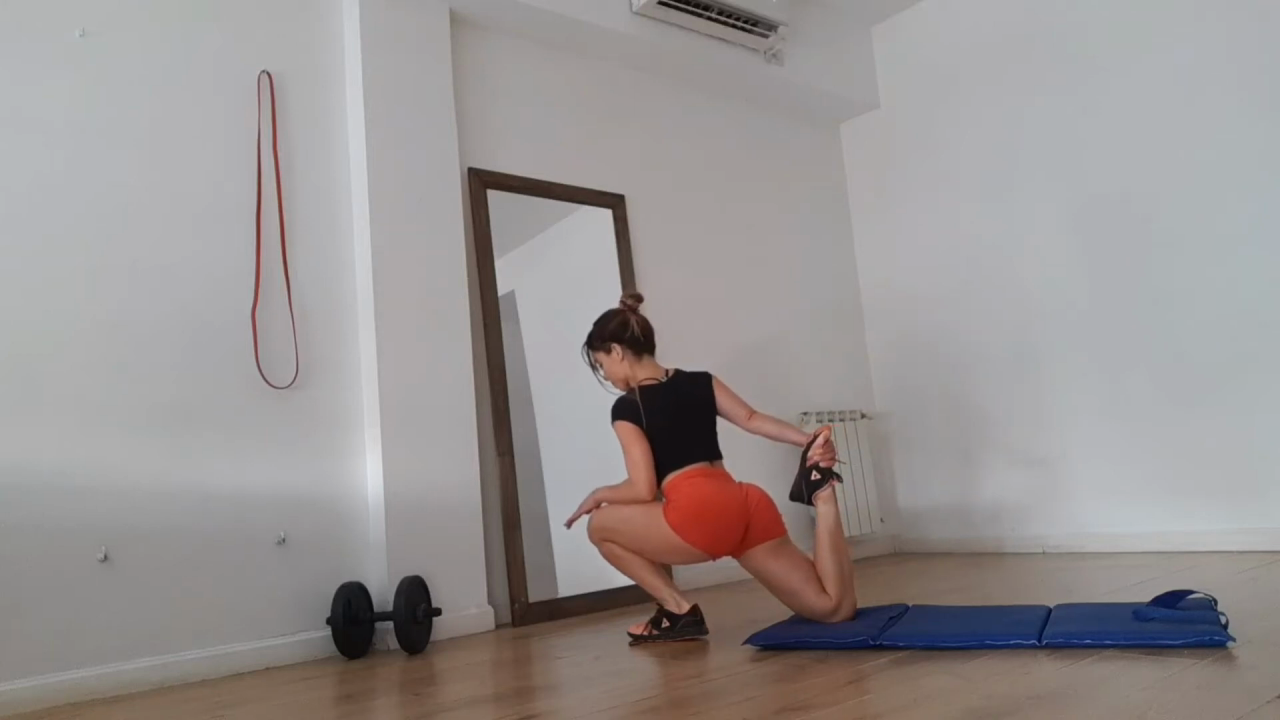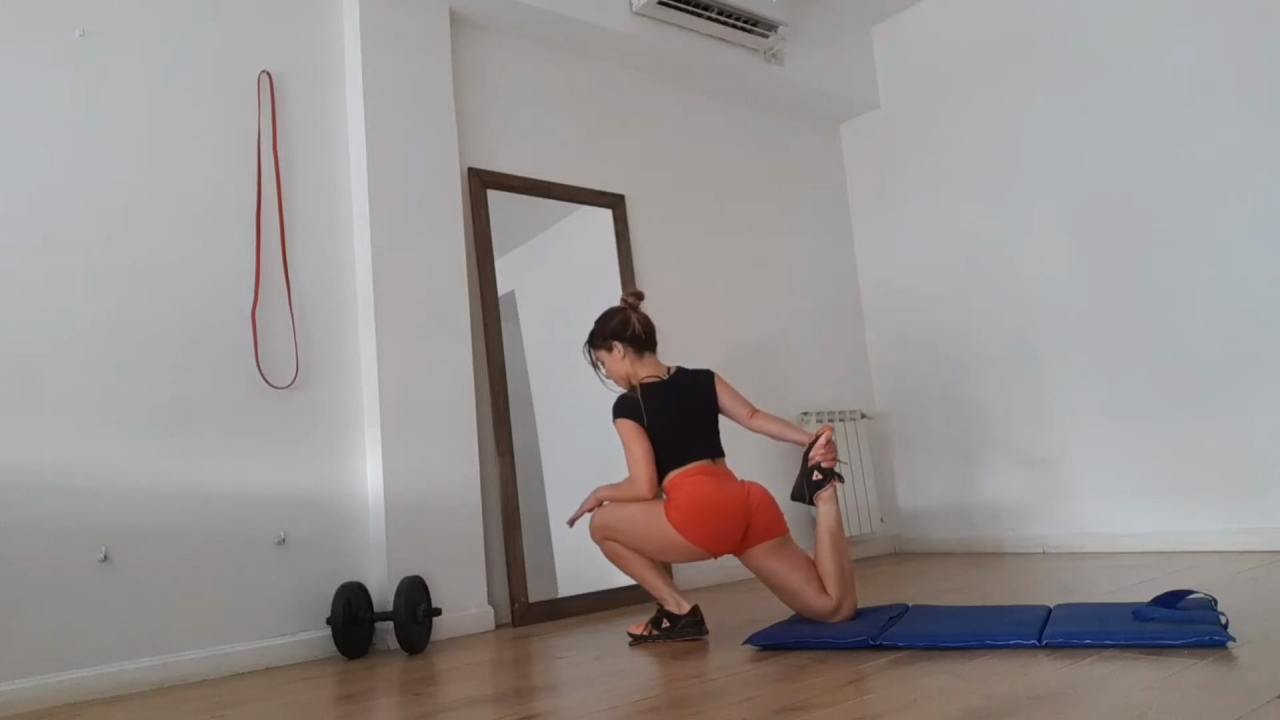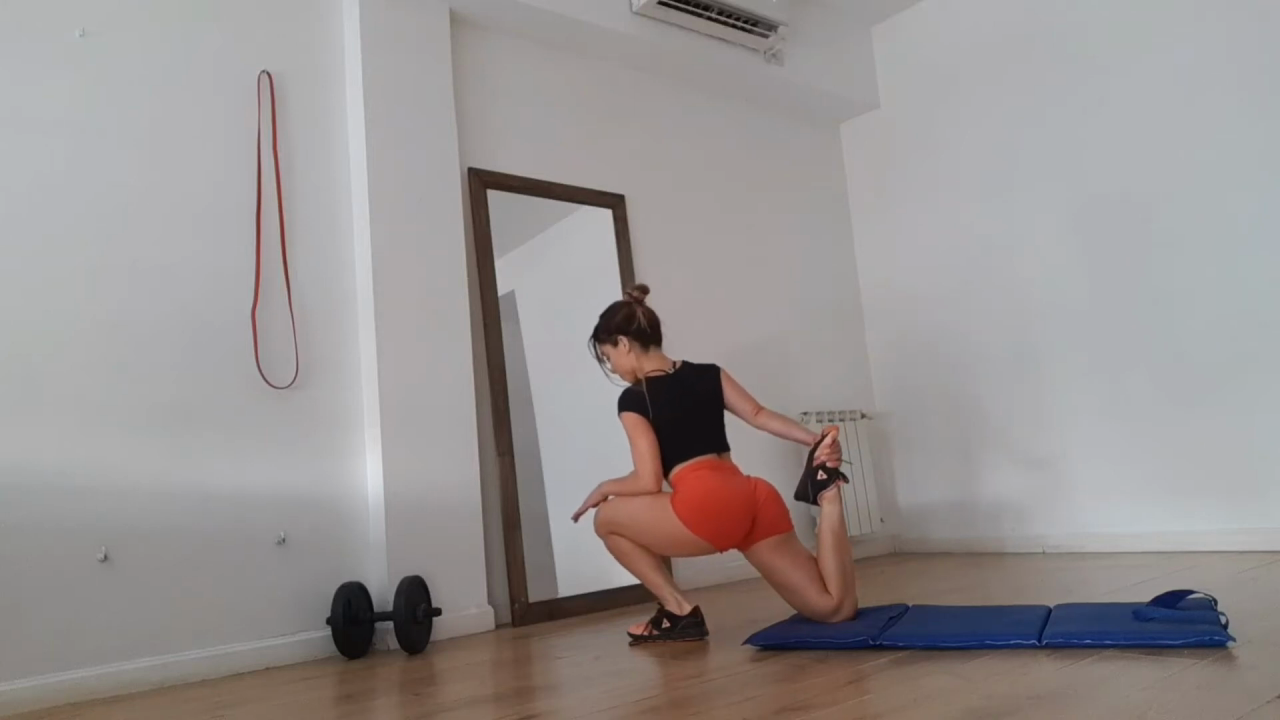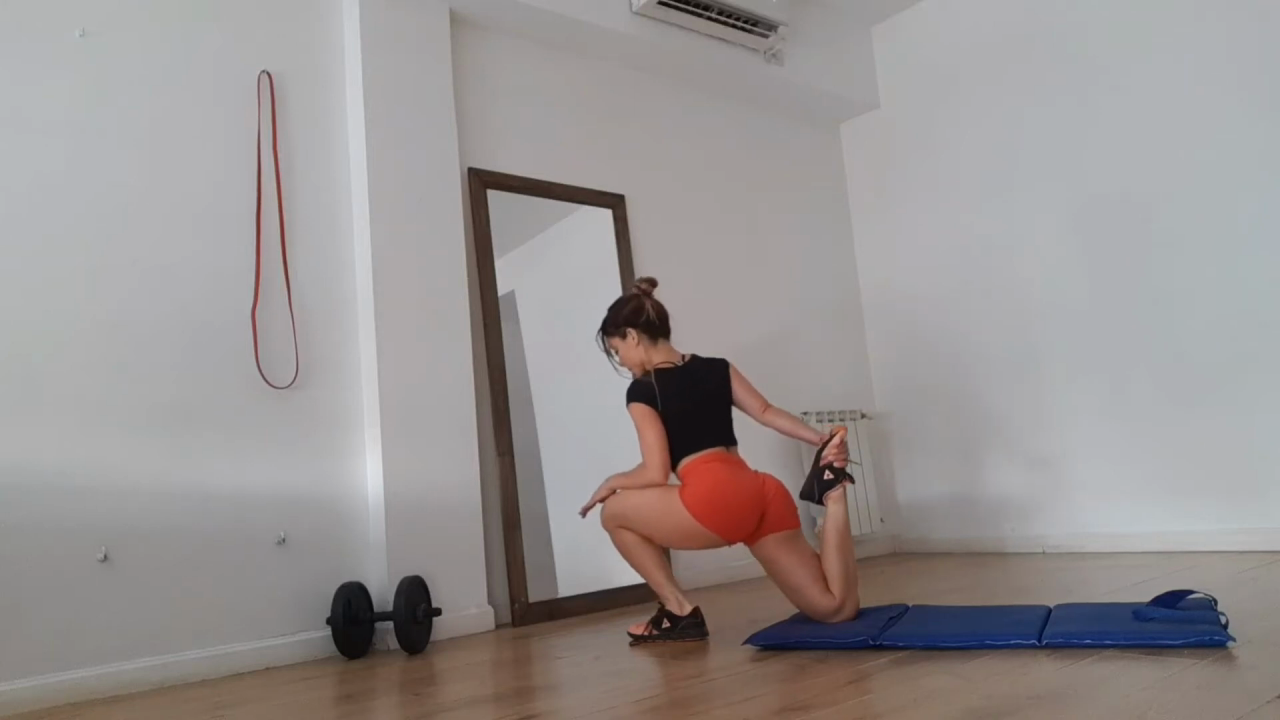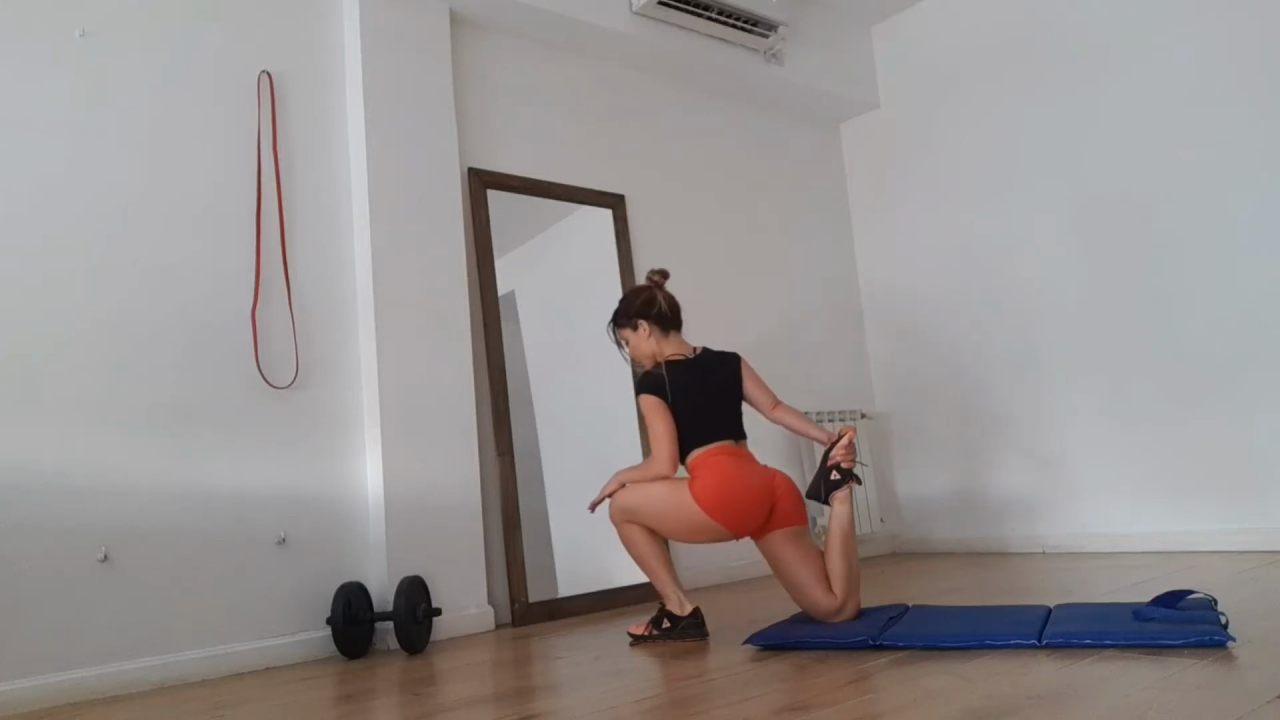
dt=0.2s
person 1, frame 1
left shoulder: (627, 408)
right shoulder: (700, 382)
left elbow: (643, 490)
right elbow: (751, 419)
left wrist: (599, 495)
right wrist: (810, 441)
left hip: (701, 516)
right hip: (748, 506)
left knee: (600, 525)
left ankle: (678, 611)
person 1, frame 2
left shoulder: (628, 406)
right shoulder: (702, 379)
left elbow: (644, 488)
right elbow: (753, 417)
left wrist: (600, 494)
right wrist: (812, 441)
left hip: (702, 515)
right hip: (751, 504)
left knee: (602, 524)
left ankle: (678, 611)
person 1, frame 3
left shoulder: (634, 400)
right shoulder: (708, 374)
left elbow: (649, 482)
right elbow: (758, 414)
left wrist: (604, 488)
right wrist: (817, 441)
left hip: (708, 507)
right hip: (756, 500)
left knee: (607, 518)
right knee: (835, 608)
left ankle: (679, 612)
person 1, frame 4
left shoulder: (642, 391)
right shoulder: (717, 368)
left elbow: (656, 474)
right elbow: (766, 412)
left wrist: (611, 483)
right wrist: (823, 441)
left hip: (716, 499)
right hip: (764, 494)
left knee: (614, 512)
right knee: (836, 608)
left ankle: (679, 612)
person 1, frame 5
left shoulder: (652, 383)
right shoulder: (728, 362)
left elbow: (664, 466)
right elbow: (776, 408)
left wrist: (620, 477)
right wrist: (832, 441)
left hip: (725, 493)
right hip: (774, 489)
left knee: (623, 506)
right knee: (837, 608)
left ankle: (680, 612)
